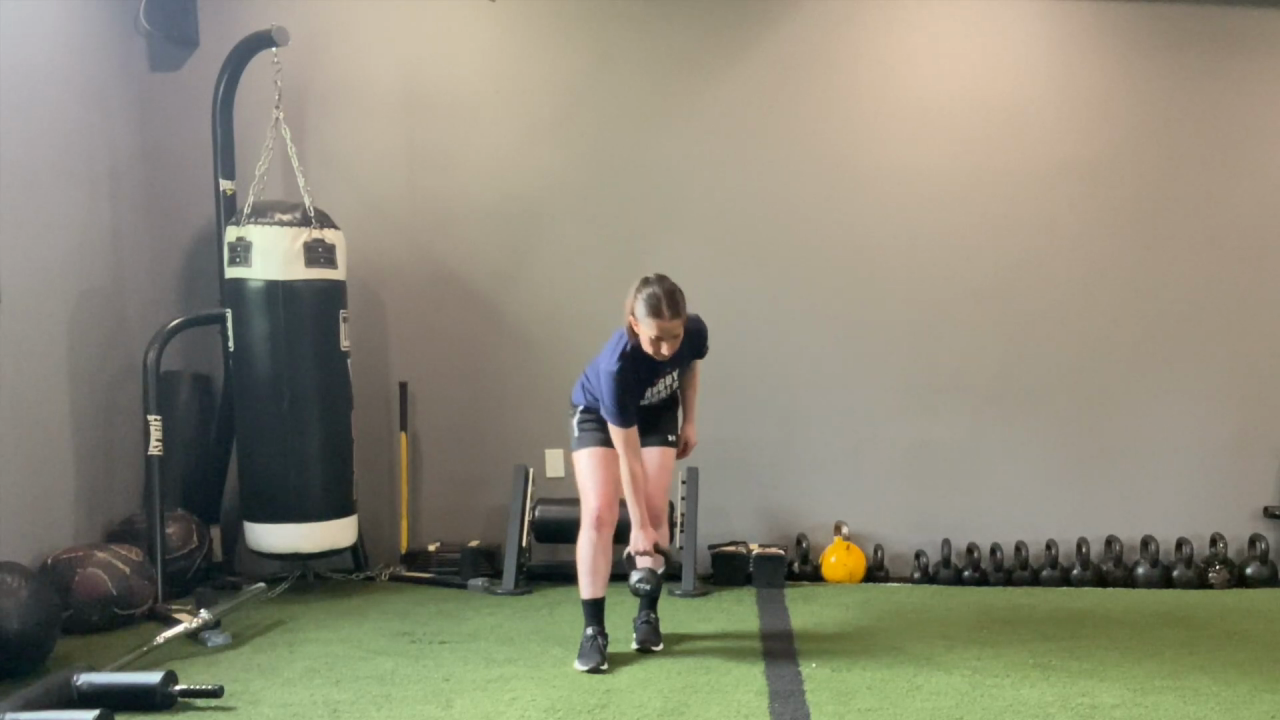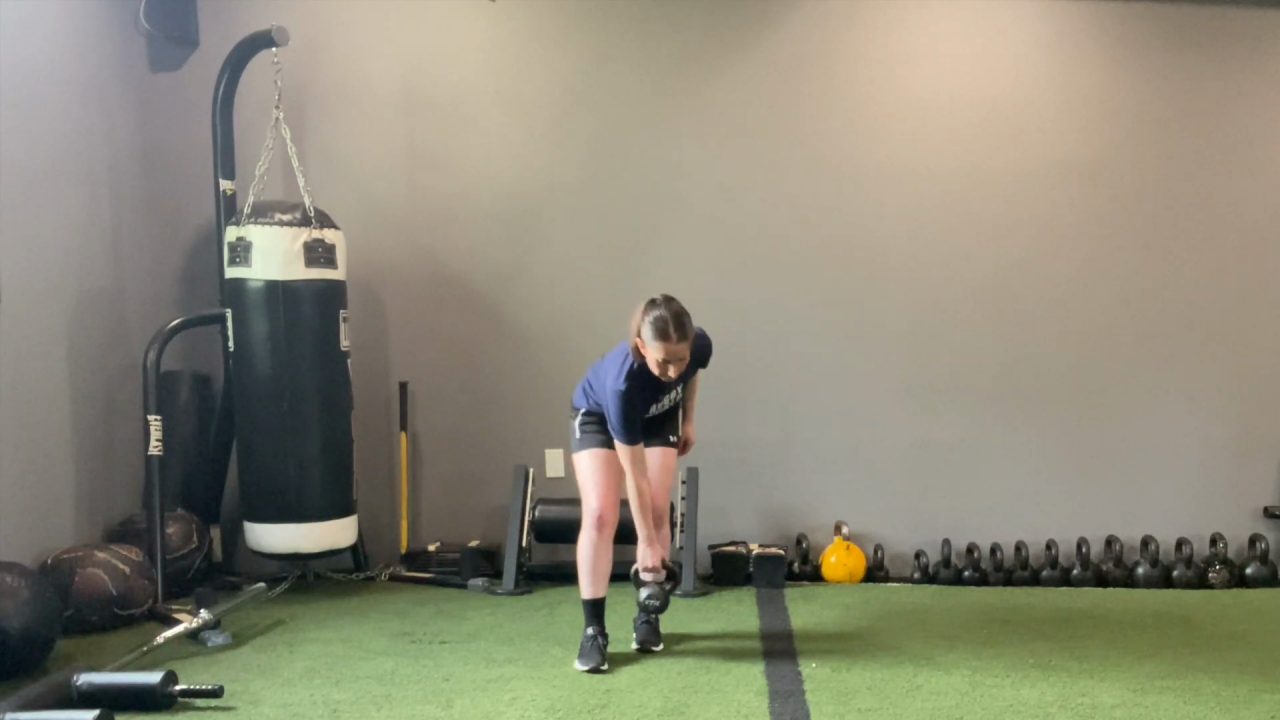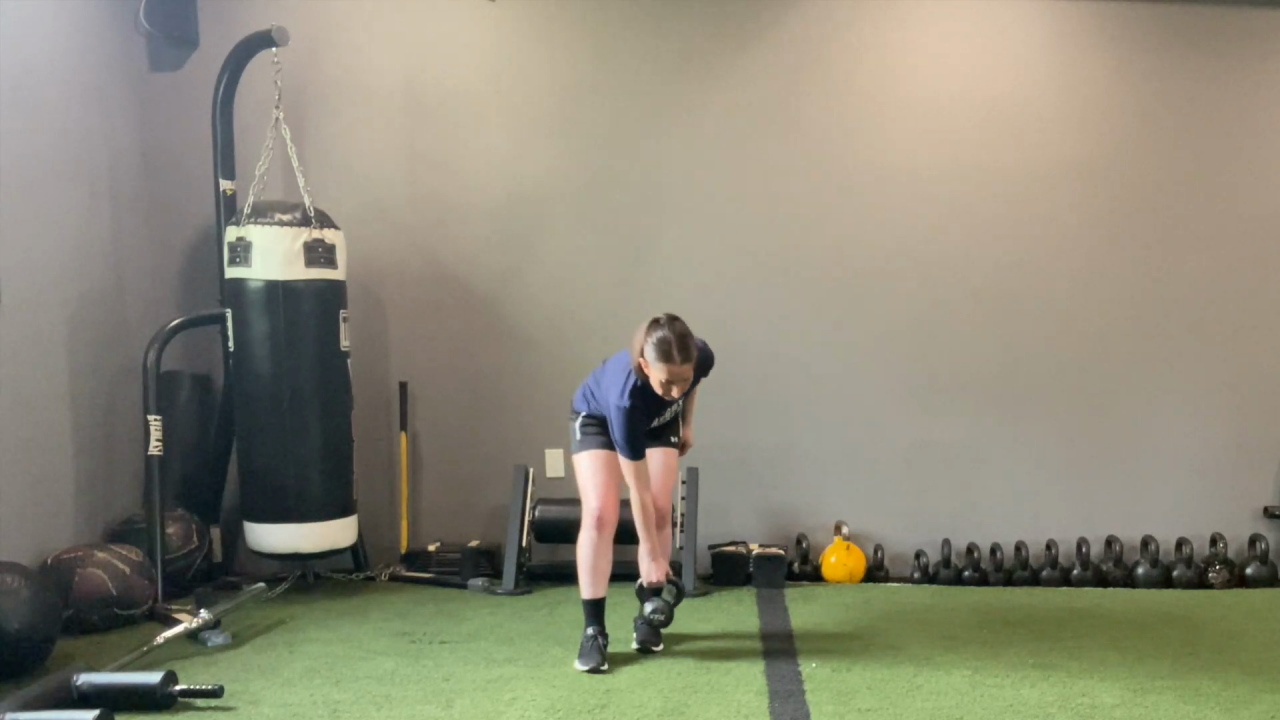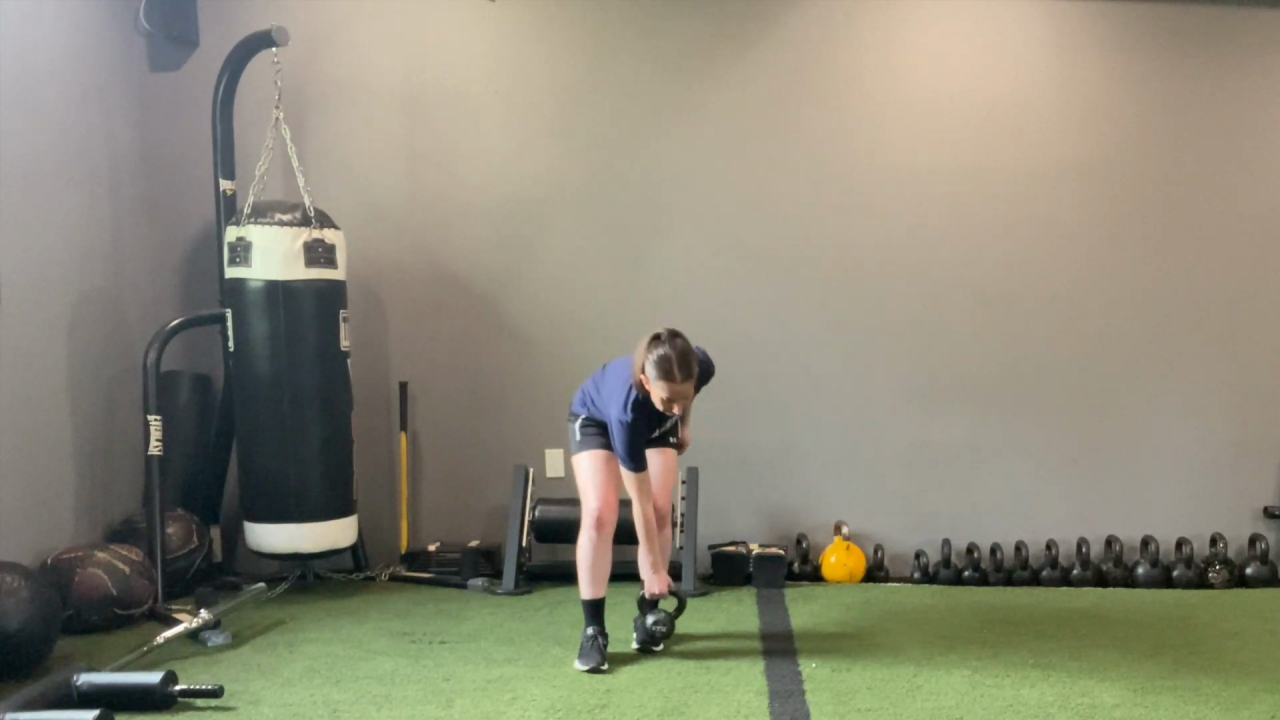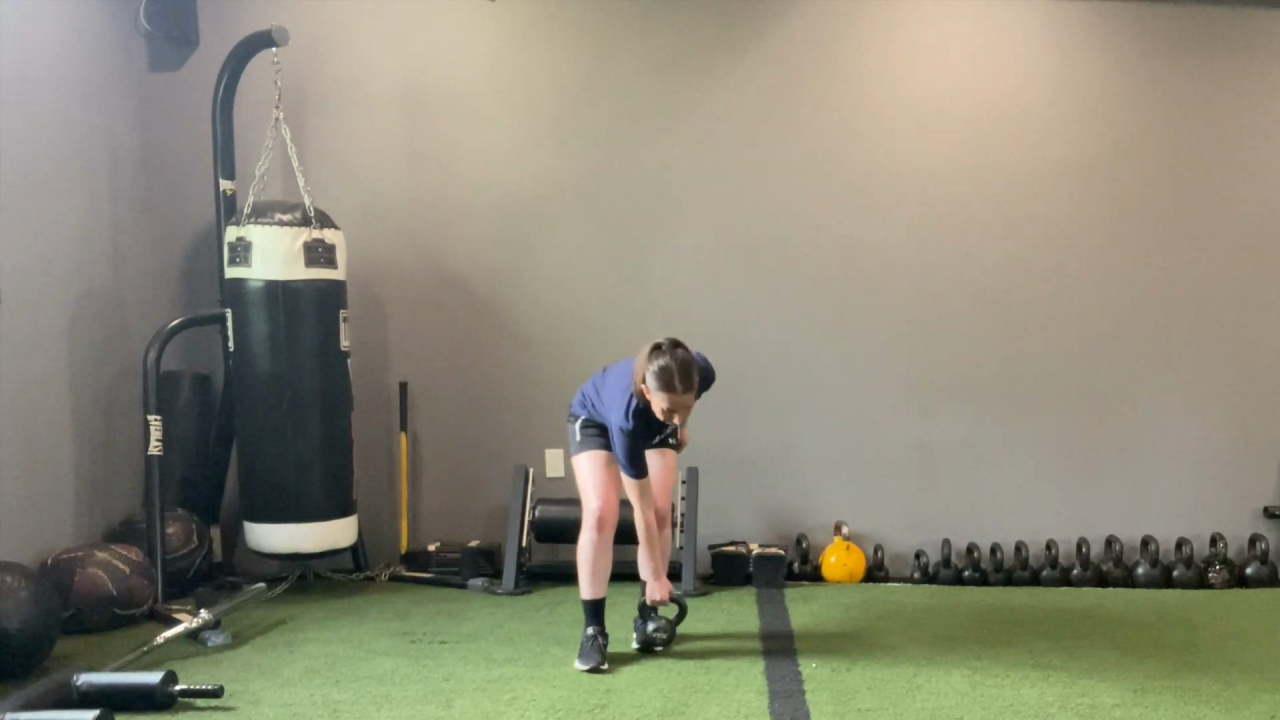
dt=0.3s
person 1, frame 1
left shoulder: (695, 332)
right shoulder: (617, 364)
right elbow: (629, 458)
left wrist: (689, 421)
right wrist: (638, 526)
left hip: (657, 415)
right hip: (596, 414)
left knee: (657, 509)
right knee: (599, 513)
left ankle: (647, 615)
right ankle: (593, 631)
person 1, frame 2
left shoulder: (700, 345)
right shoulder: (623, 382)
right elbow: (635, 476)
left wrist: (688, 421)
right wrist: (646, 543)
left hip: (657, 419)
right hip: (597, 416)
left knee: (658, 509)
right knee: (599, 513)
left ankle: (648, 617)
right ankle: (593, 631)
person 1, frame 3
left shoulder: (702, 357)
right shoulder: (626, 396)
right elbow: (639, 491)
left wrist: (686, 424)
right wrist: (651, 556)
left hip: (658, 423)
right hip: (596, 418)
left knee: (661, 509)
right knee: (600, 513)
left ankle: (648, 616)
right ankle: (593, 631)
person 1, frame 4
left shoulder: (701, 366)
right shoulder: (628, 408)
right elbow: (640, 503)
left wrist: (684, 425)
right wrist: (654, 569)
left hip: (656, 427)
right hip: (595, 420)
left knee: (662, 509)
right knee: (599, 513)
left ankle: (648, 616)
right ankle: (593, 631)
person 1, frame 5
left shoulder: (701, 373)
right shoulder: (628, 415)
right elbow: (641, 509)
left wrist: (681, 427)
right wrist: (656, 576)
left hip: (654, 428)
right hip: (594, 422)
left knee: (662, 510)
right knee: (600, 513)
right ankle: (593, 630)
